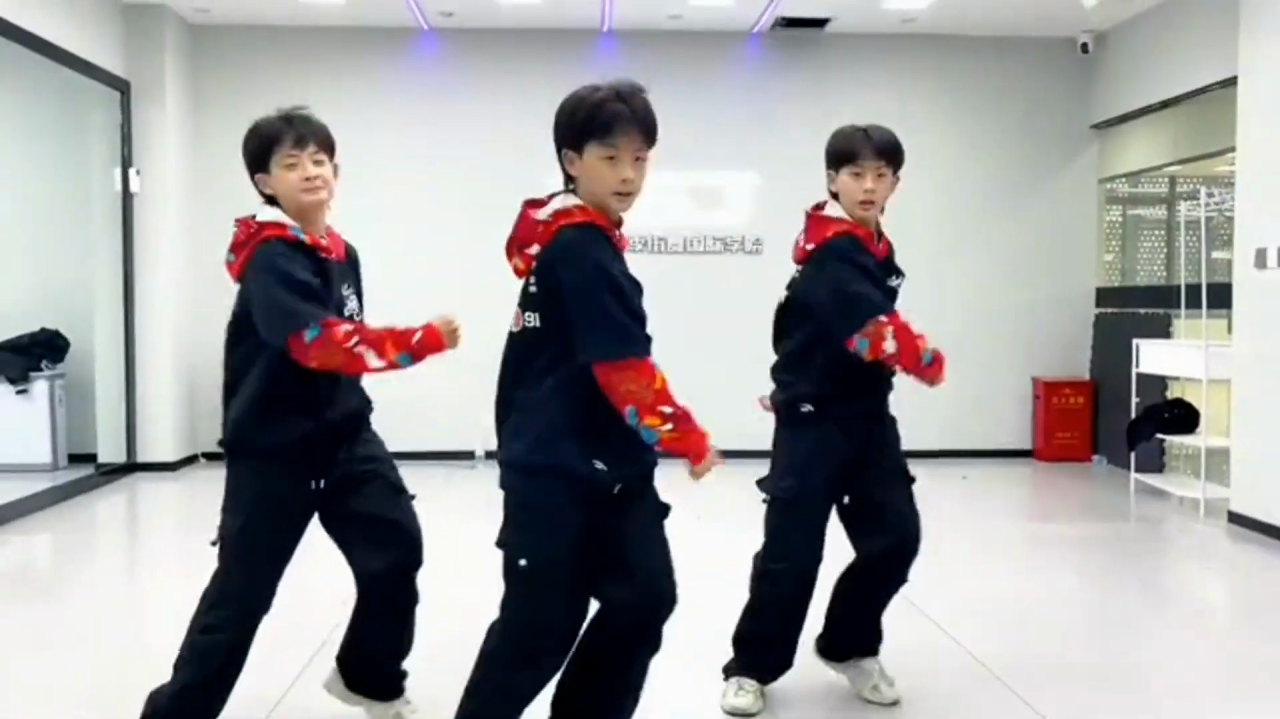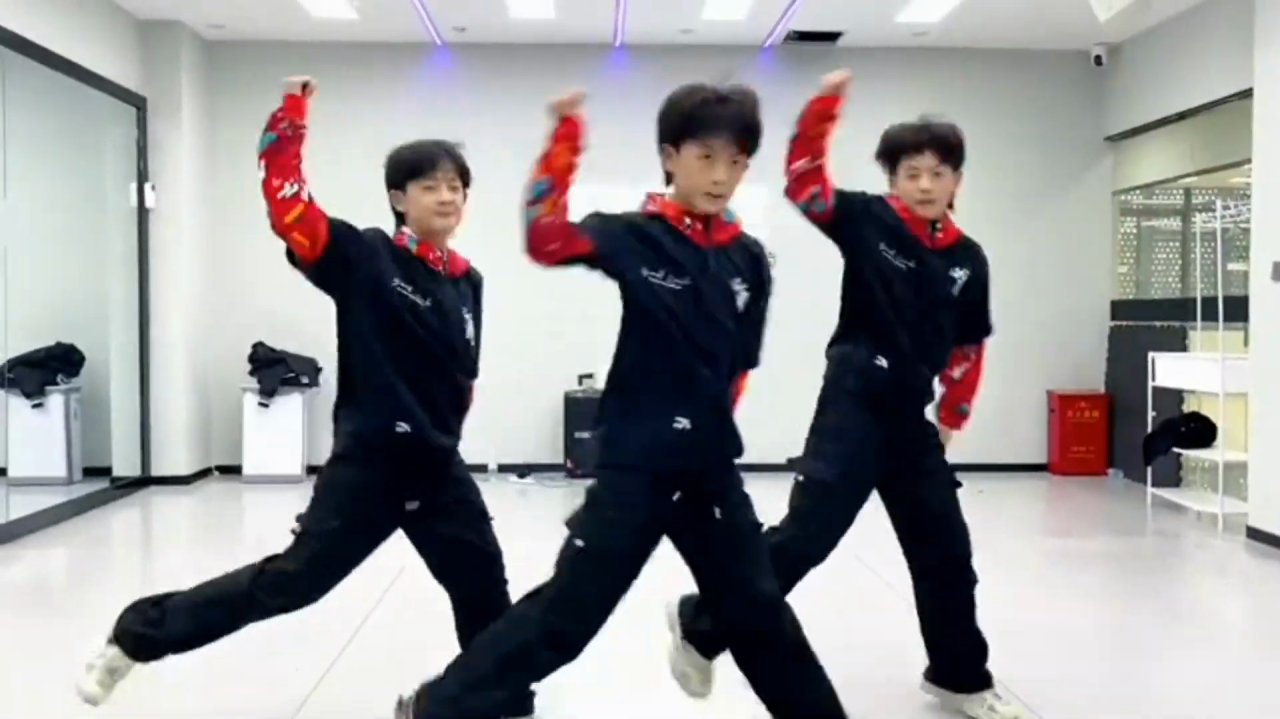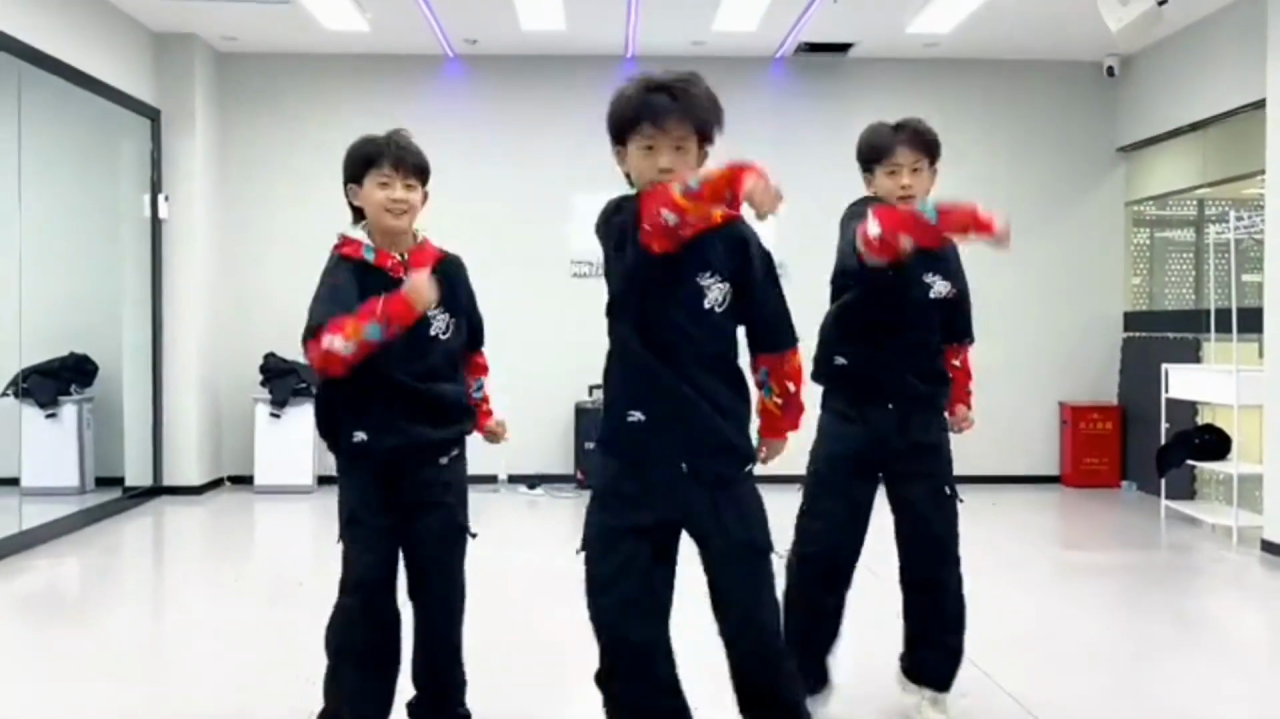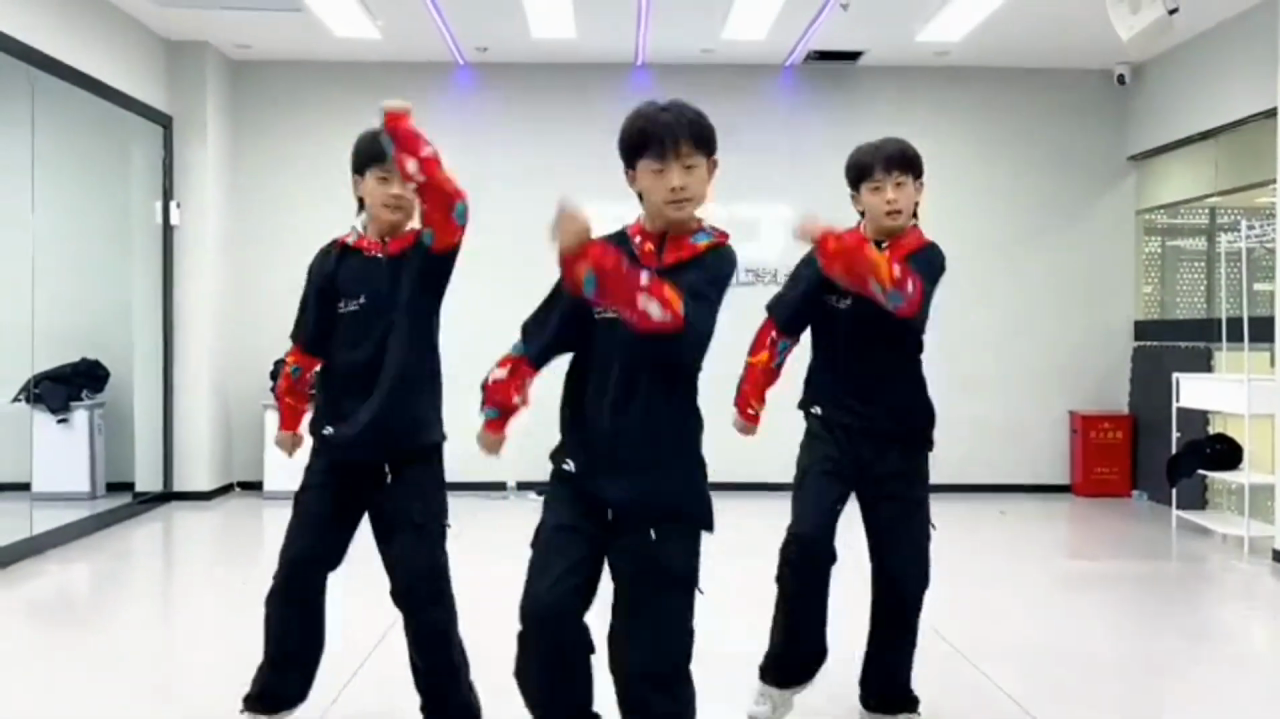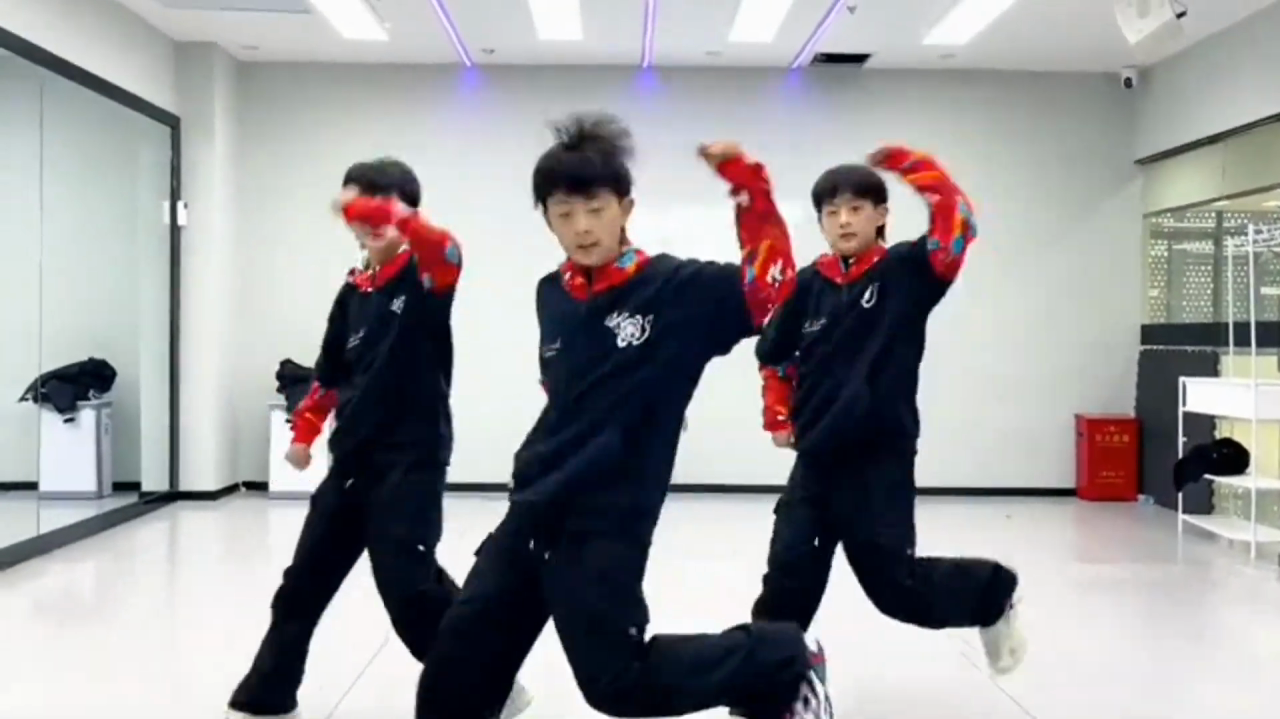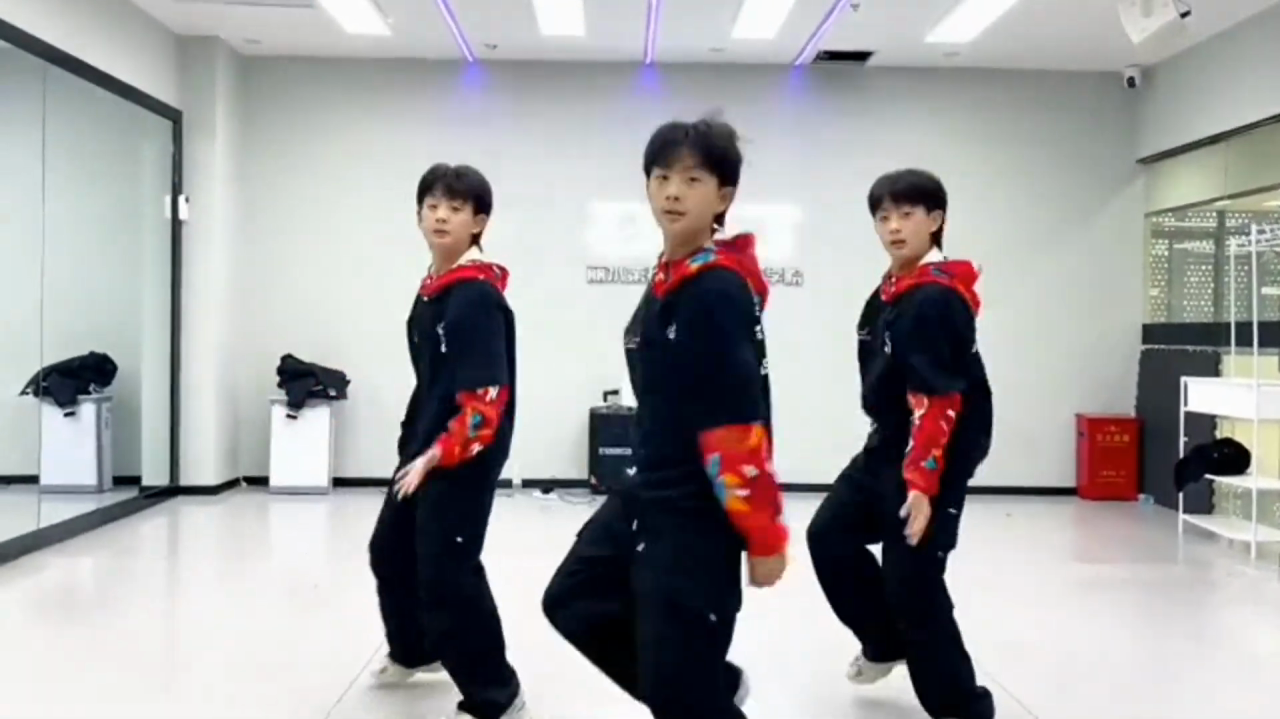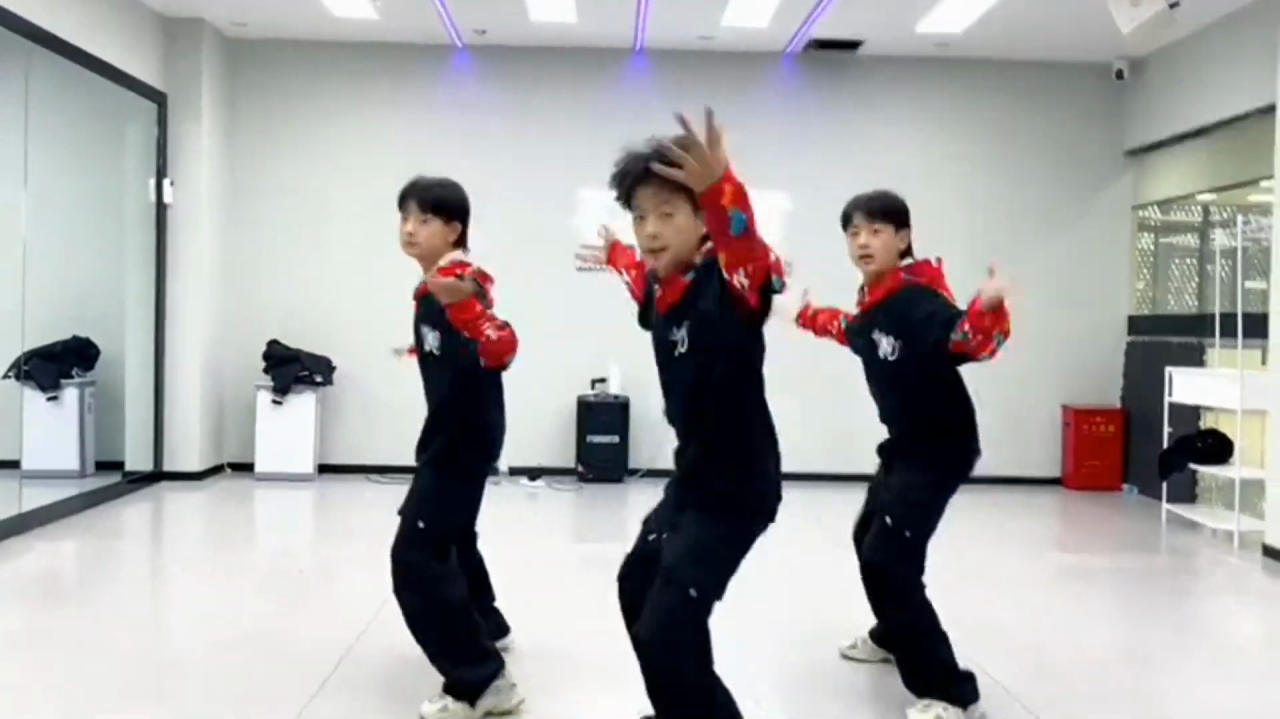
dt=0.3s
person 1, frame 1
left shoulder: (576, 238)
right shoulder: (578, 249)
right elbow: (626, 371)
right wrist: (689, 442)
left hip: (606, 463)
right hip: (552, 466)
left knee: (645, 594)
right knee: (534, 626)
person 1, frame 2
left shoulder: (749, 260)
right shoulder: (637, 236)
right elbow: (547, 237)
right wrist: (566, 136)
left hip: (708, 463)
right hip: (637, 461)
left knee: (759, 610)
right knee: (567, 610)
person 1, frame 3
left shoulder: (734, 240)
right shoulder: (620, 223)
left elbow: (775, 344)
right elbow: (660, 214)
left wrist: (778, 425)
right wrist: (738, 182)
left hip: (717, 459)
right hip: (631, 459)
left knee: (751, 620)
right knee: (629, 627)
person 1, frame 4
left shoulder: (712, 261)
right shoulder: (600, 253)
left elbow: (664, 316)
right elbow: (536, 342)
left wrist: (592, 263)
right wrist: (497, 410)
left hip: (663, 494)
right hip: (580, 482)
left knee: (651, 655)
right knee: (546, 623)
person 1, frame 5
left shoulder: (670, 282)
right shoulder: (552, 294)
left elbow: (769, 292)
left wrist: (746, 182)
left hip: (609, 519)
right hip: (539, 507)
right knee: (463, 647)
left ankle: (779, 660)
person 1, frame 6
left shoulder: (720, 291)
right shoulder: (662, 286)
left elbow: (736, 424)
left wrist: (765, 536)
left hip: (702, 515)
right hip: (648, 497)
right knee: (570, 601)
person 1, frame 7
left shoulder: (721, 276)
right shoulder: (664, 279)
left elbow: (758, 274)
left wrist: (722, 191)
right wrist: (618, 257)
left hip: (734, 490)
right hip: (694, 481)
left knee: (669, 629)
right knee: (638, 586)
person 2, frame 1
left shoulder: (340, 254)
right shoulder: (270, 258)
right elbow: (319, 343)
right wrist: (422, 341)
left hip: (345, 438)
right hip: (271, 451)
left knee: (395, 554)
right knee: (238, 592)
person 2, frame 2
left shoulder: (468, 283)
right shoulder: (363, 257)
right elbow: (288, 208)
right wrist: (289, 120)
left hip: (437, 461)
right hip: (369, 458)
left knee: (482, 579)
right knee: (294, 577)
right ankle: (133, 639)
person 2, frame 3
left shoulder: (448, 270)
right shoulder: (344, 273)
right elbow: (324, 353)
left wrist: (483, 411)
right wrist: (399, 305)
left hip: (436, 461)
right hip: (366, 461)
left knee: (439, 590)
right knee: (366, 590)
person 2, frame 4
left shoulder: (431, 253)
right shoulder: (333, 261)
left elbow: (451, 211)
right elbow: (306, 349)
left wrist: (403, 129)
right wrist: (290, 418)
left hip: (409, 455)
right hip: (338, 449)
left knee: (421, 583)
right knee: (300, 566)
person 2, frame 5
left shoulder: (419, 286)
right shoulder: (350, 296)
left elbow: (439, 253)
left wrist: (374, 209)
right wrist: (304, 432)
left hip: (411, 461)
right hip: (358, 460)
left knee: (409, 584)
right knee: (306, 582)
person 2, frame 6
left shoulder: (478, 297)
right shoulder: (431, 292)
left elbow: (487, 396)
left wrist: (436, 457)
left hip: (465, 462)
right hip: (423, 453)
left knee: (445, 574)
right knee: (393, 553)
right ankle: (414, 651)
person 2, frame 7
left shoulder: (460, 287)
right shoulder: (430, 288)
left elbow: (500, 349)
left wrist: (466, 310)
left hip: (459, 447)
right hip: (451, 442)
left knee: (418, 560)
right knee: (449, 544)
right ankle: (484, 628)
person 3, frame 1
left shoulder: (872, 248)
right shoulder: (833, 253)
right elbow: (874, 334)
right wrist: (929, 362)
left hip: (868, 416)
right hip: (810, 421)
left knee: (893, 538)
right knee: (790, 551)
left ankle: (849, 648)
right ankle: (751, 666)
person 3, frame 2
left shoulder: (969, 259)
right shoulder: (873, 223)
left elbow: (967, 343)
right elbow: (803, 178)
left wrist: (953, 412)
right wrist: (824, 103)
left hip: (906, 414)
right hip: (855, 402)
left knee: (946, 551)
right knee: (810, 532)
right ankle: (702, 628)
person 3, frame 3
left shoulder: (944, 256)
right shoulder: (861, 224)
right elbow: (883, 231)
left wrist: (958, 397)
right wrist: (972, 221)
left hip: (918, 418)
right hip: (853, 410)
left knee: (933, 554)
right knee: (825, 543)
person 3, frame 4
left shoulder: (925, 259)
right shoulder: (821, 262)
left elbow: (898, 294)
right elbow: (777, 330)
left wrist: (840, 246)
right wrist: (747, 401)
left hip: (899, 442)
right hip: (830, 433)
left knee: (903, 574)
right knee: (807, 547)
person 3, frame 5
left shoulder: (904, 275)
right shoulder: (806, 286)
left elbow: (956, 227)
right elbow: (774, 361)
left wrist: (912, 163)
right wrist: (778, 418)
left hip: (880, 456)
right hip: (819, 454)
left knee: (897, 585)
right knee: (789, 580)
left ankle: (991, 595)
person 3, frame 6
left shoulder: (935, 302)
right shoulder: (881, 300)
left elbow: (940, 402)
left wrist: (923, 484)
right wrist: (887, 464)
left hip: (937, 460)
right hip: (889, 448)
left knee: (911, 582)
right knee: (828, 539)
right ankle: (885, 642)
person 3, frame 7
left shoulder: (918, 297)
right shoulder: (874, 301)
left elbow: (970, 339)
left wrist: (987, 310)
right wrist: (812, 317)
left hip: (939, 452)
right hip: (906, 448)
left knee: (888, 559)
right knee: (871, 542)
right ankle: (894, 634)
